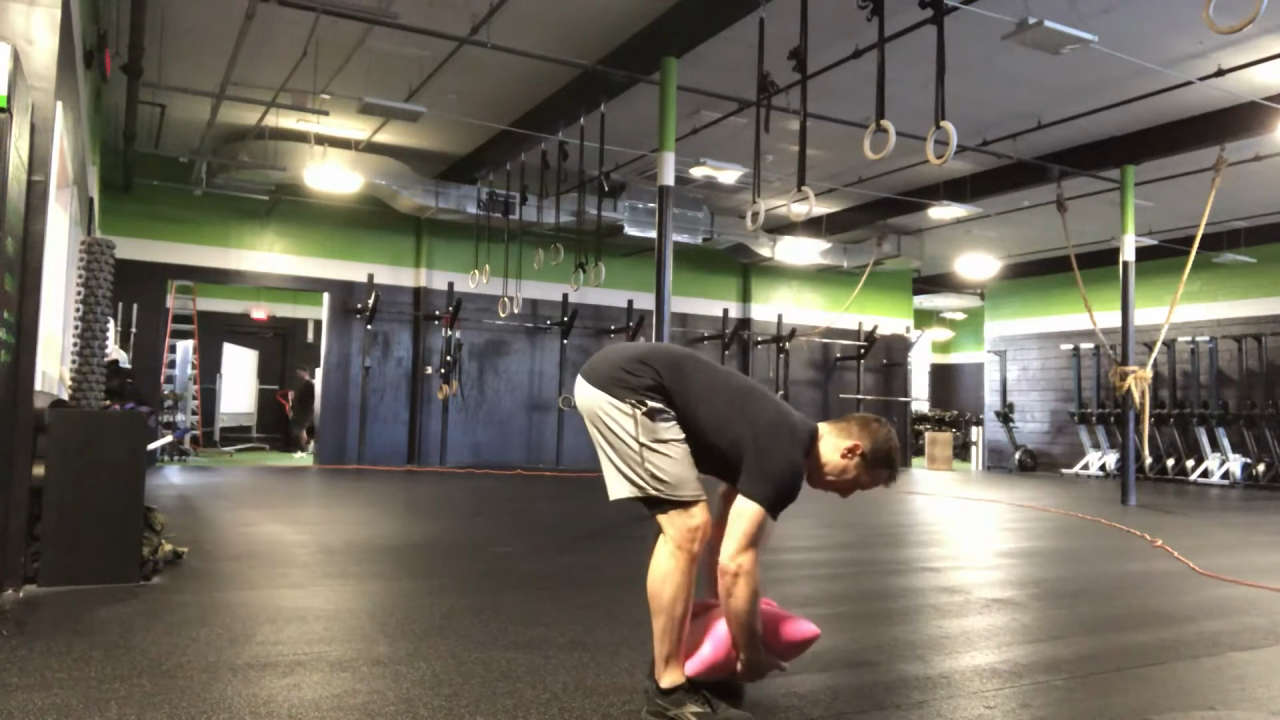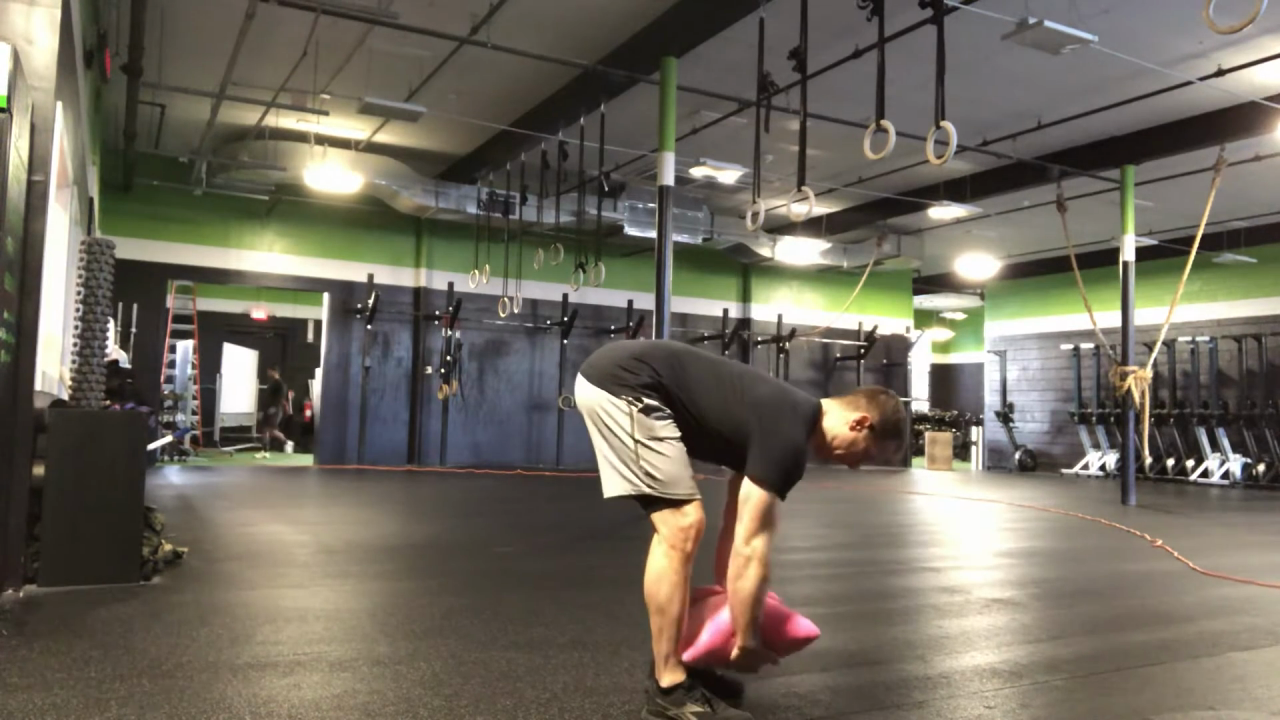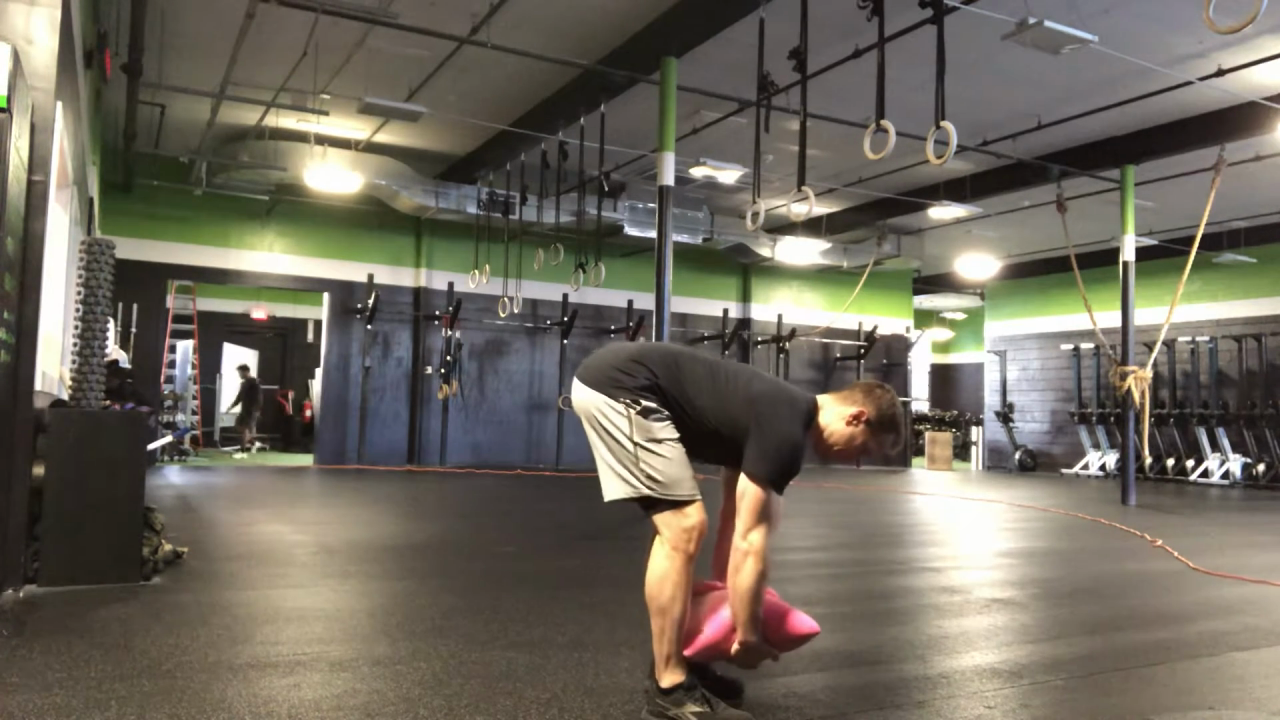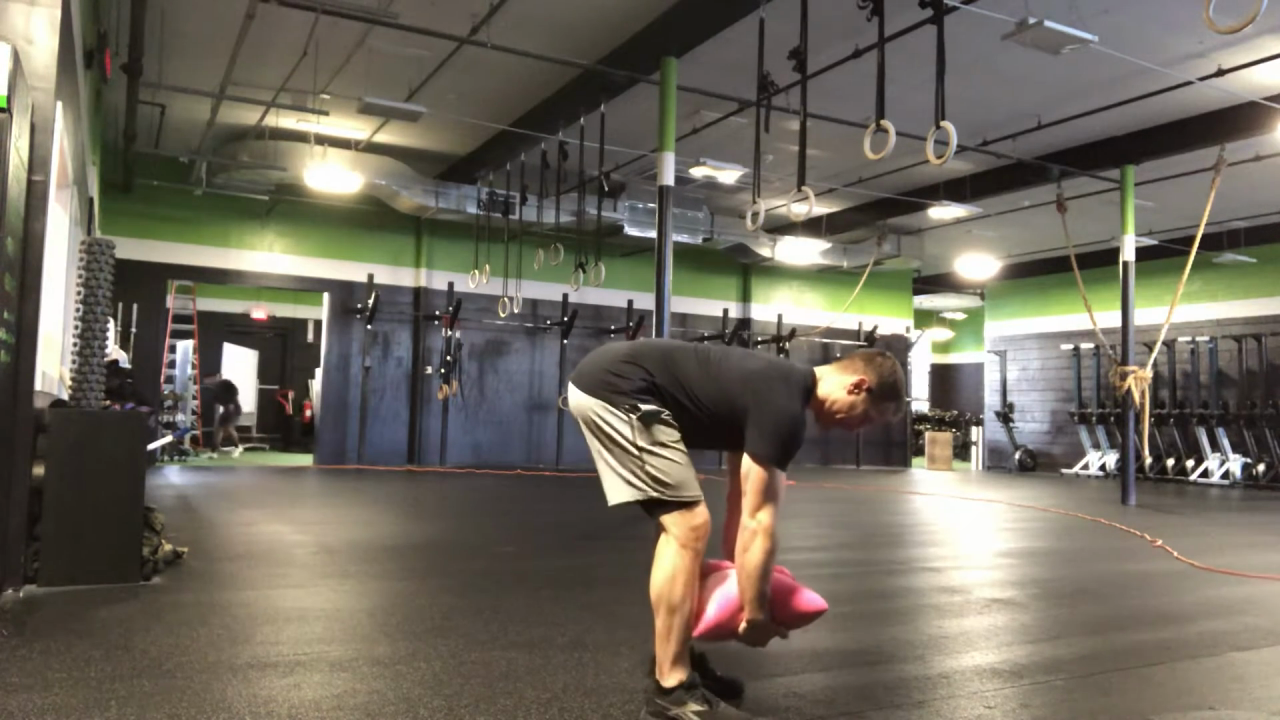
dt=0.5s
person 1, frame 1
left shoulder: (783, 438)
right shoulder: (785, 458)
left elbow: (724, 540)
right elbow: (735, 562)
left wrist: (722, 617)
right wrist: (752, 655)
left hip: (611, 377)
right hip: (623, 386)
left knee: (683, 529)
right knee: (687, 531)
left ankle: (671, 662)
person 1, frame 2
left shoulder: (786, 416)
right shoulder: (788, 435)
left elbow: (737, 529)
right elbow: (750, 546)
left wrist: (722, 602)
right wrist: (747, 643)
left hip: (611, 377)
right hip: (621, 384)
left knee: (677, 528)
right knee: (681, 528)
left ankle: (674, 660)
person 1, frame 3
left shoulder: (781, 413)
right shoulder: (785, 431)
left elbow: (735, 526)
right elbow: (750, 543)
left wrist: (722, 598)
right wrist: (748, 636)
left hip: (608, 381)
right hip: (617, 387)
left knee: (678, 528)
right knee: (683, 530)
left ankle: (675, 659)
person 1, frame 4
left shoulder: (778, 386)
right shoulder: (783, 407)
left elbow: (742, 506)
right elbow: (757, 521)
left wrist: (733, 574)
right wrist: (755, 615)
left hip: (603, 380)
right hip: (616, 390)
left knee: (679, 525)
right knee: (689, 529)
left ankle: (675, 657)
right ankle: (670, 689)
